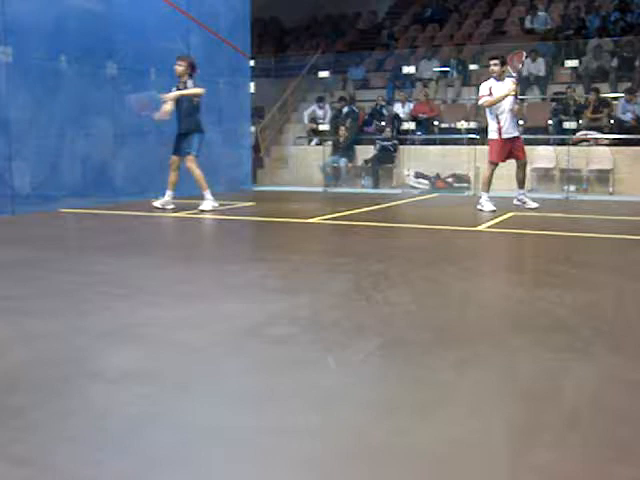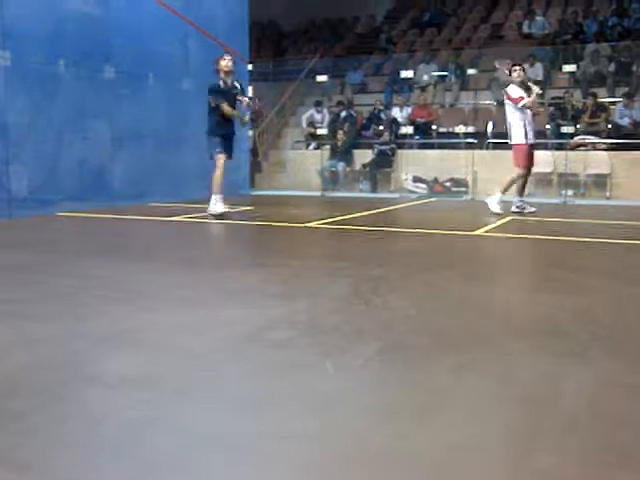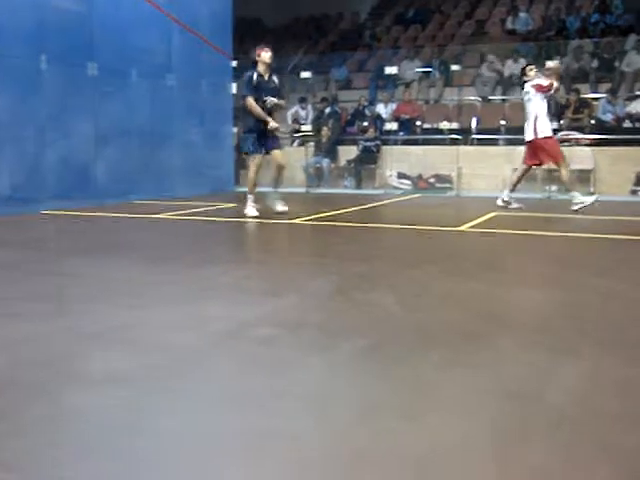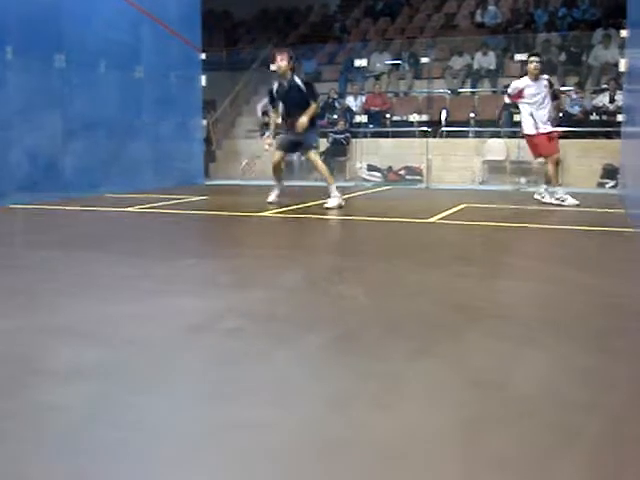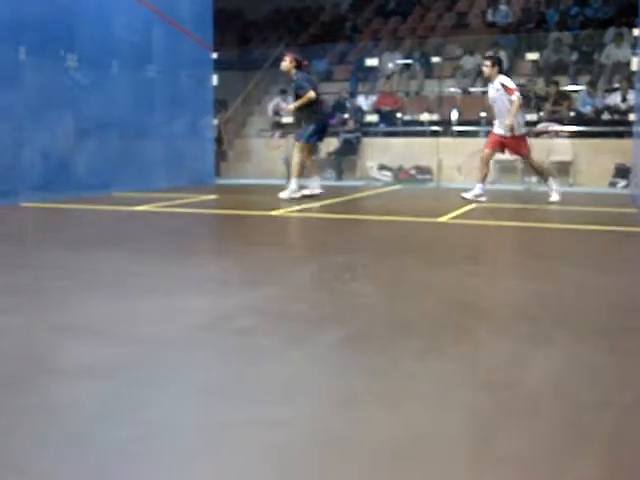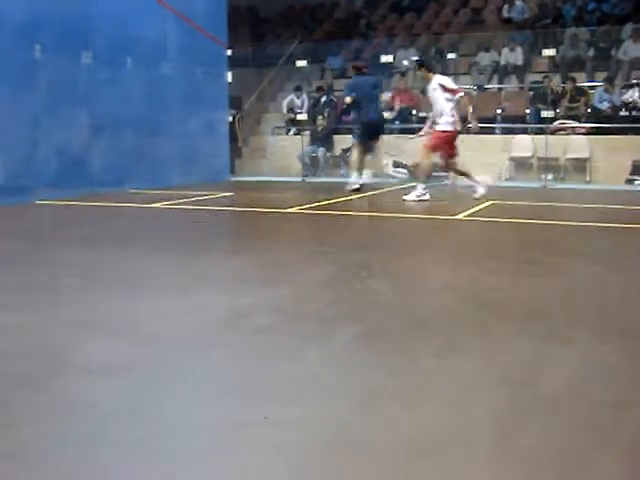
dt=0.5s
person 1, frame 1
left shoulder: (192, 85)
right shoulder: (175, 90)
left elbow: (201, 91)
right elbow: (169, 104)
left wrist: (179, 93)
right wrist: (163, 111)
left hip: (194, 131)
right hip: (182, 132)
left knee: (190, 163)
right knee: (173, 163)
left ankle: (209, 199)
right ankle: (168, 199)
person 1, frame 2
left shoulder: (237, 86)
right shoulder: (215, 86)
left elbow: (245, 101)
right elbow: (226, 110)
left wrist: (245, 101)
right wrist: (241, 118)
left hip: (229, 133)
right hip: (216, 132)
left knee: (222, 166)
right knee: (220, 163)
left ankle: (215, 203)
right ankle: (216, 202)
person 1, frame 3
left shoulder: (275, 80)
right shoulder: (249, 77)
left elbow: (282, 104)
right elbow: (250, 103)
left wrist: (275, 101)
right wrist: (269, 120)
left hip: (267, 128)
right hip: (252, 128)
left knee: (280, 163)
right knee: (256, 164)
left ankle: (275, 198)
right ankle: (250, 203)
person 1, frame 4
left shoulder: (302, 82)
right shoulder: (275, 88)
left elbow: (315, 103)
right elbow: (274, 112)
left wrist: (305, 118)
right wrist: (270, 135)
left hip: (307, 127)
right hip: (289, 129)
left knee: (313, 158)
right knee: (276, 161)
left ankle: (335, 195)
right ankle: (278, 189)
person 1, frame 5
left shoulder: (298, 78)
right shoulder: (304, 76)
left elbow: (312, 95)
left wrist: (295, 105)
left hip: (314, 119)
right hip: (319, 119)
left knee: (298, 150)
right knee: (306, 153)
left ankle: (293, 187)
right ankle: (315, 185)
person 1, frame 6
left shoulder: (350, 83)
right shoulder: (375, 80)
left elbow: (347, 101)
right elbow: (382, 98)
left wrist: (353, 99)
left hip: (363, 119)
right hip: (377, 119)
left knee: (358, 149)
right knee: (371, 148)
left ankle: (356, 179)
person 2, frame 1
left shoulder: (511, 82)
right shoulder: (486, 85)
right elbow: (485, 103)
left wrist: (516, 107)
right wrist: (505, 94)
left hip: (513, 132)
right hip: (497, 134)
left knee: (522, 162)
right knee: (492, 166)
left ankle: (520, 196)
right ankle: (484, 199)
person 2, frame 2
left shoulder: (525, 90)
right shoulder: (510, 90)
right elbow: (528, 104)
right wrist: (535, 93)
left hip: (528, 138)
right hip: (519, 139)
left knee: (527, 171)
right knee: (520, 172)
left ankle: (519, 203)
right ankle: (495, 198)
person 2, frame 3
left shoulder: (532, 89)
right shoulder: (534, 85)
right elbow: (554, 85)
left wrist: (552, 71)
left hip: (533, 135)
right hip: (541, 134)
left knee: (526, 167)
right knee: (563, 164)
left ankle: (506, 197)
right ankle: (577, 198)
person 2, frame 4
left shoulder: (546, 80)
right shoulder: (518, 85)
left elbow: (555, 95)
right elbow: (508, 100)
left hip: (548, 127)
right hip: (533, 130)
left knee: (556, 160)
right knee: (552, 159)
left ankle: (542, 191)
right ankle: (558, 195)
person 2, frame 5
left shoulder: (503, 82)
right shoulder: (491, 86)
left elbow: (517, 100)
left wrist: (510, 119)
left hip: (513, 130)
right hip: (498, 130)
left knee: (529, 162)
right knee: (485, 156)
left ankle: (552, 187)
right ankle: (479, 190)
person 2, frame 6
left shoulder: (442, 81)
right shoulder: (431, 86)
left elbow: (461, 97)
left wrist: (471, 119)
right wrist: (427, 126)
left hip: (447, 127)
right hip: (442, 127)
left knee: (425, 153)
right knee: (449, 163)
left ankle: (422, 190)
right ankle: (477, 184)
